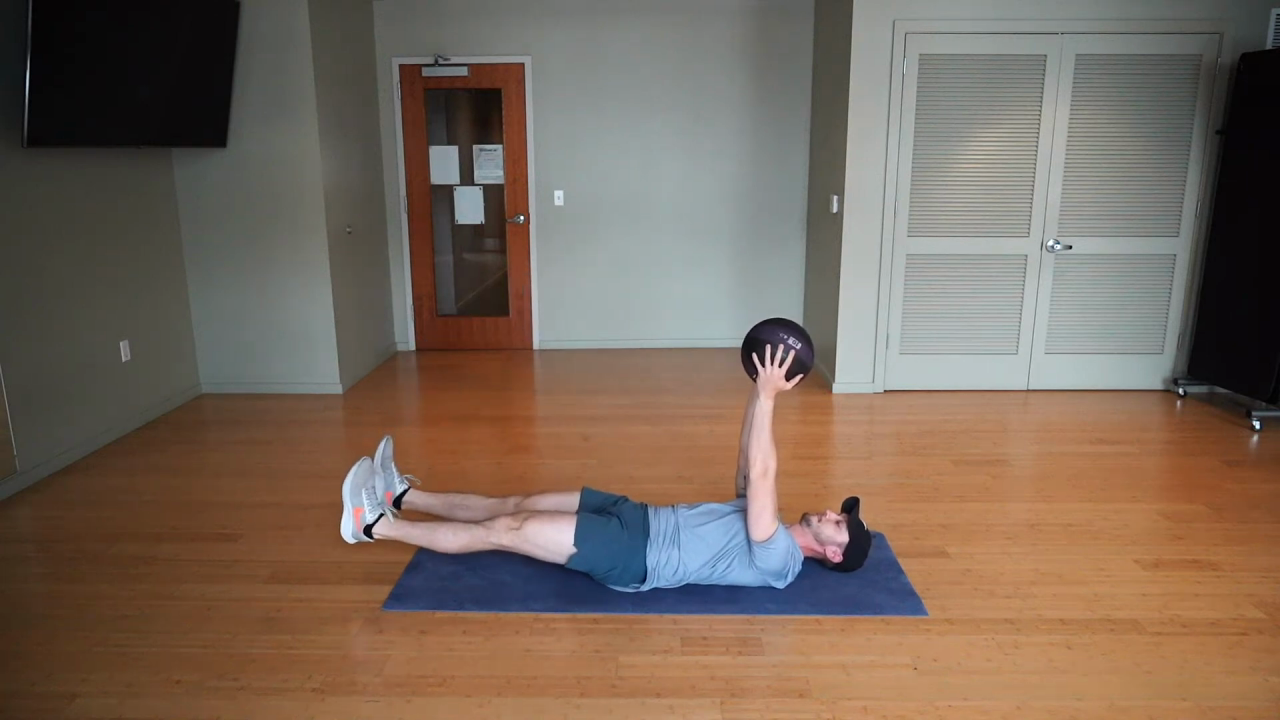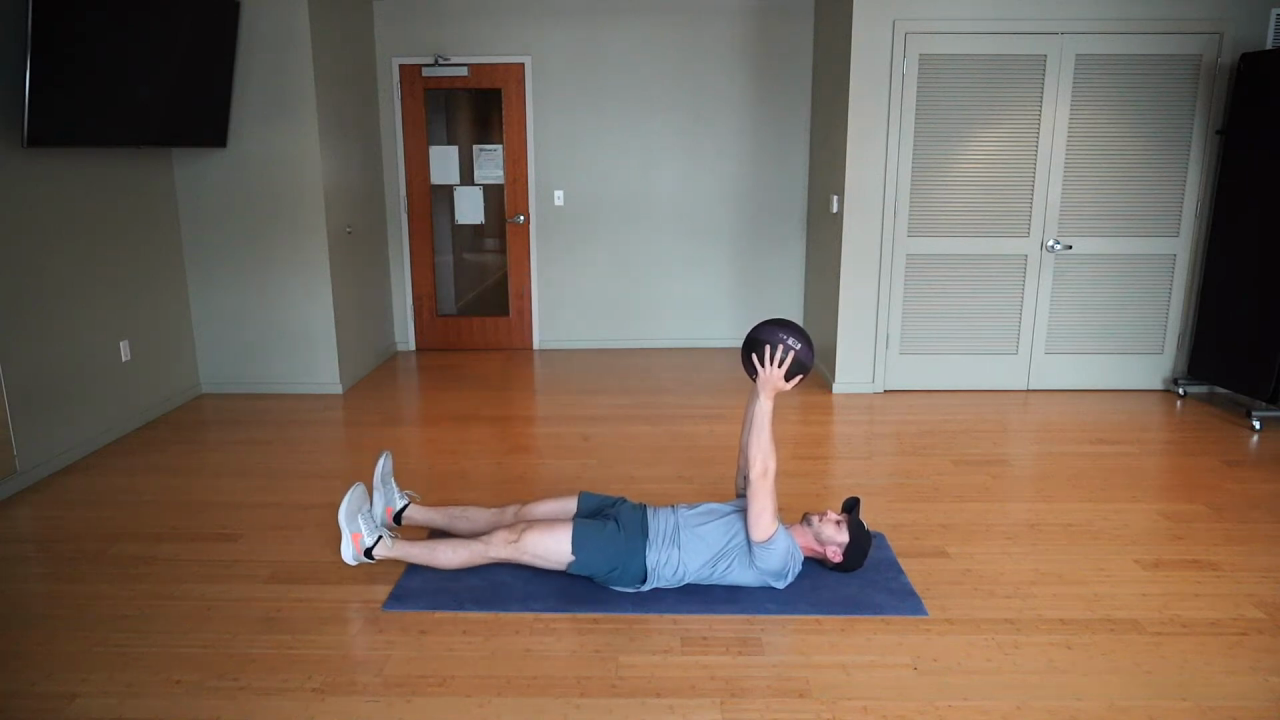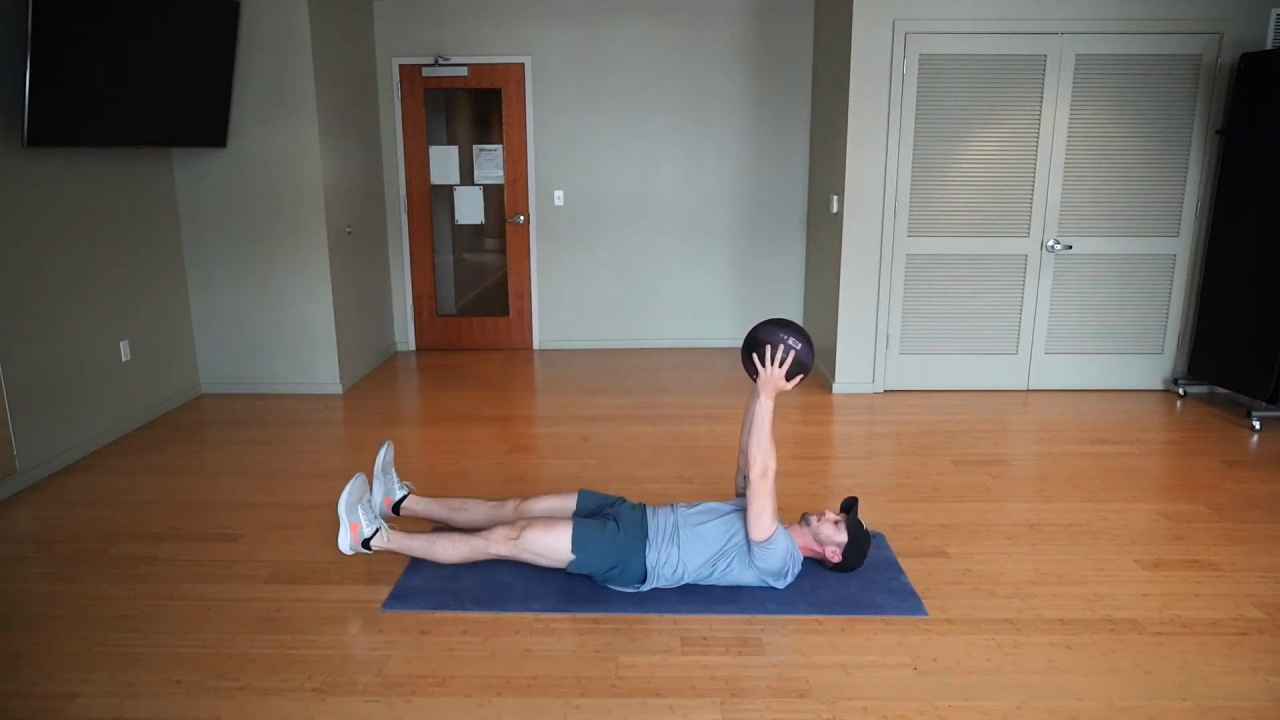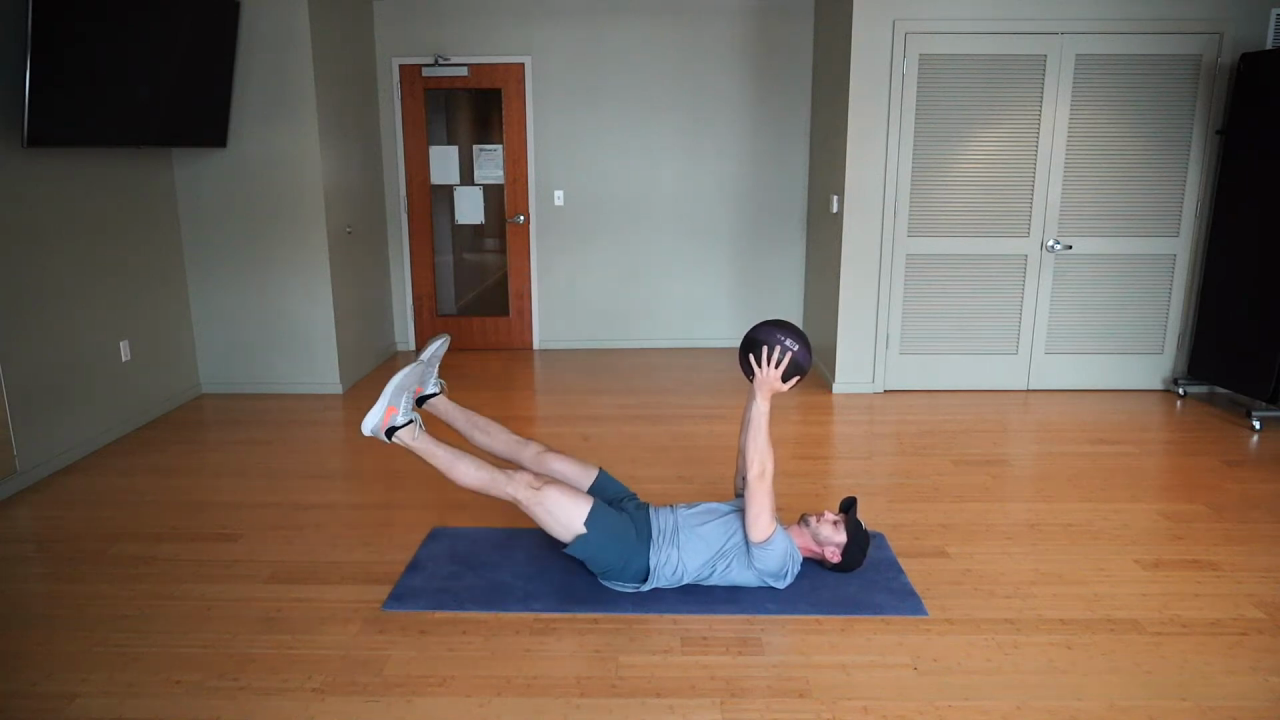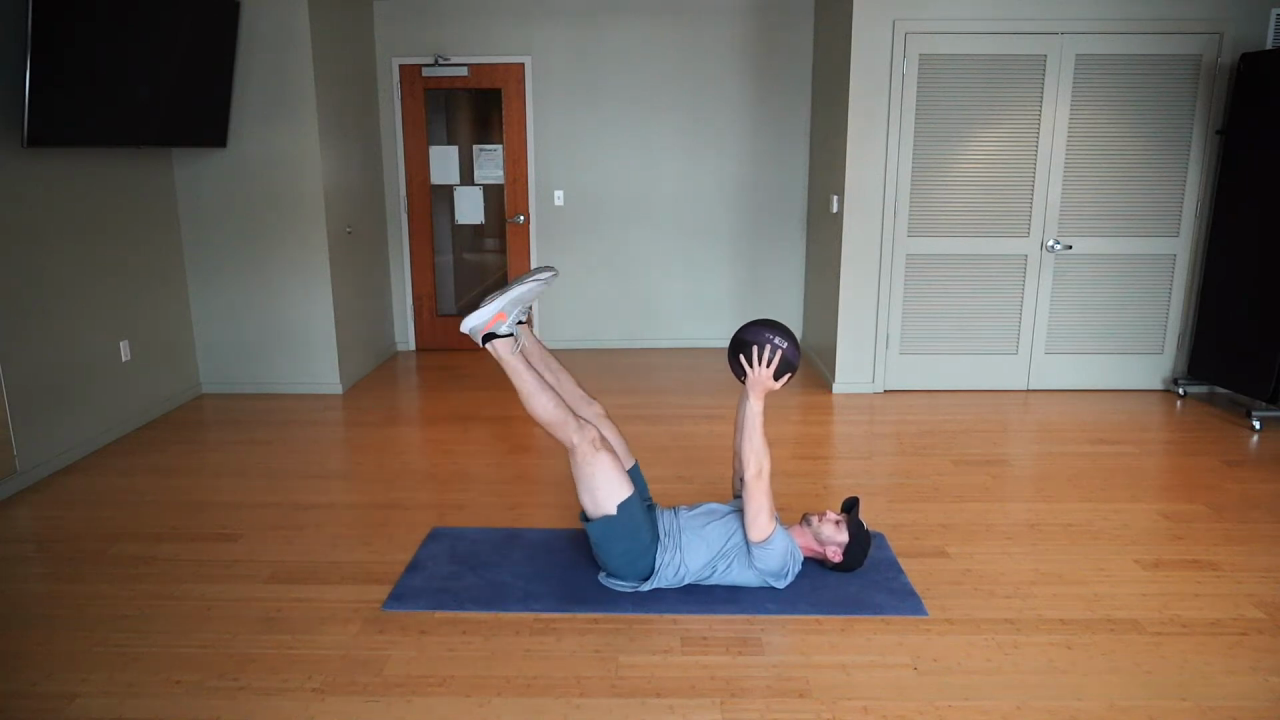
dt=0.4s
person 1, frame 1
left shoulder: (776, 560)
right shoulder: (767, 527)
left elbow: (762, 475)
right elbow: (747, 467)
left wrist: (767, 397)
right wrist: (758, 392)
left hip: (633, 555)
right hip: (638, 520)
left knee: (505, 531)
right knee: (516, 505)
left ankle: (378, 526)
right ankle: (404, 496)
person 1, frame 2
left shoulder: (777, 560)
right shoulder: (766, 527)
left elbow: (761, 476)
right elbow: (747, 470)
left wrist: (767, 398)
right wrist: (759, 394)
left hip: (632, 556)
right hip: (636, 520)
left knee: (503, 543)
right knee: (515, 514)
left ankle: (378, 546)
right ankle: (404, 510)
person 1, frame 3
left shoulder: (777, 560)
right shoulder: (766, 528)
left elbow: (761, 476)
right elbow: (748, 470)
left wrist: (768, 397)
right wrist: (759, 393)
left hip: (632, 556)
right hip: (636, 521)
left knee: (503, 537)
right knee: (515, 508)
left ankle: (376, 535)
right ankle: (400, 501)
person 1, frame 4
left shoulder: (777, 563)
right shoulder: (767, 533)
left elbow: (759, 479)
right elbow: (745, 475)
left wrist: (764, 401)
right wrist: (756, 395)
left hip: (634, 557)
right hip: (640, 521)
left knee: (523, 484)
right knee: (536, 456)
left ankle: (401, 428)
right ankle: (431, 398)
person 1, frame 5
left shoulder: (777, 560)
right shoulder: (769, 531)
left elbow: (755, 478)
right elbow: (745, 478)
left wrist: (756, 398)
right wrist: (751, 391)
left hip: (635, 560)
right hip: (648, 527)
left knee: (582, 435)
right knee: (591, 419)
left ankle: (498, 337)
right ankle: (514, 333)
